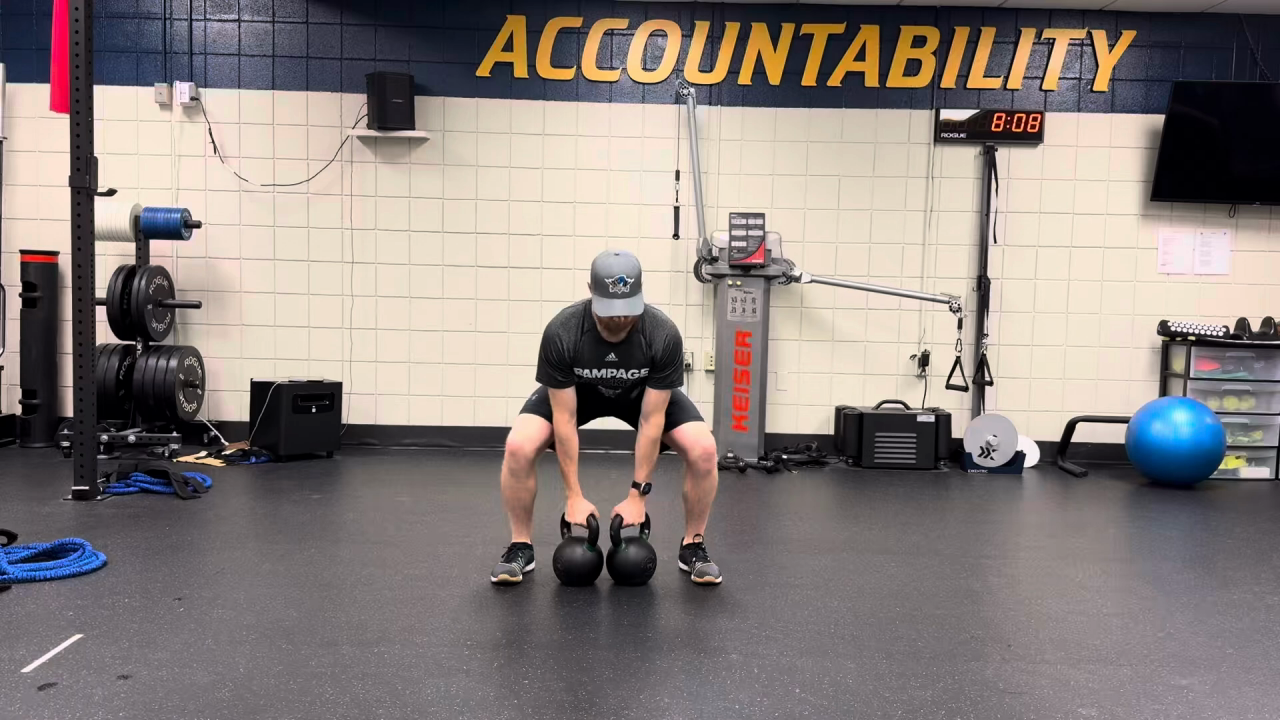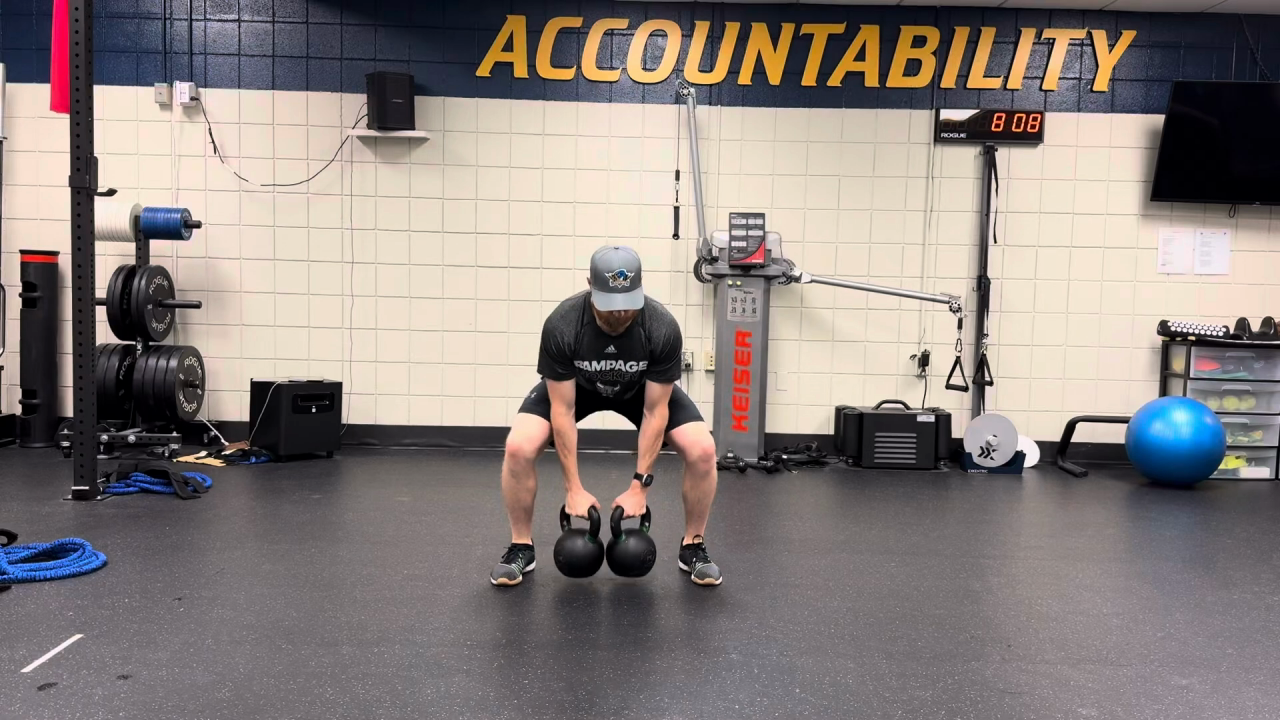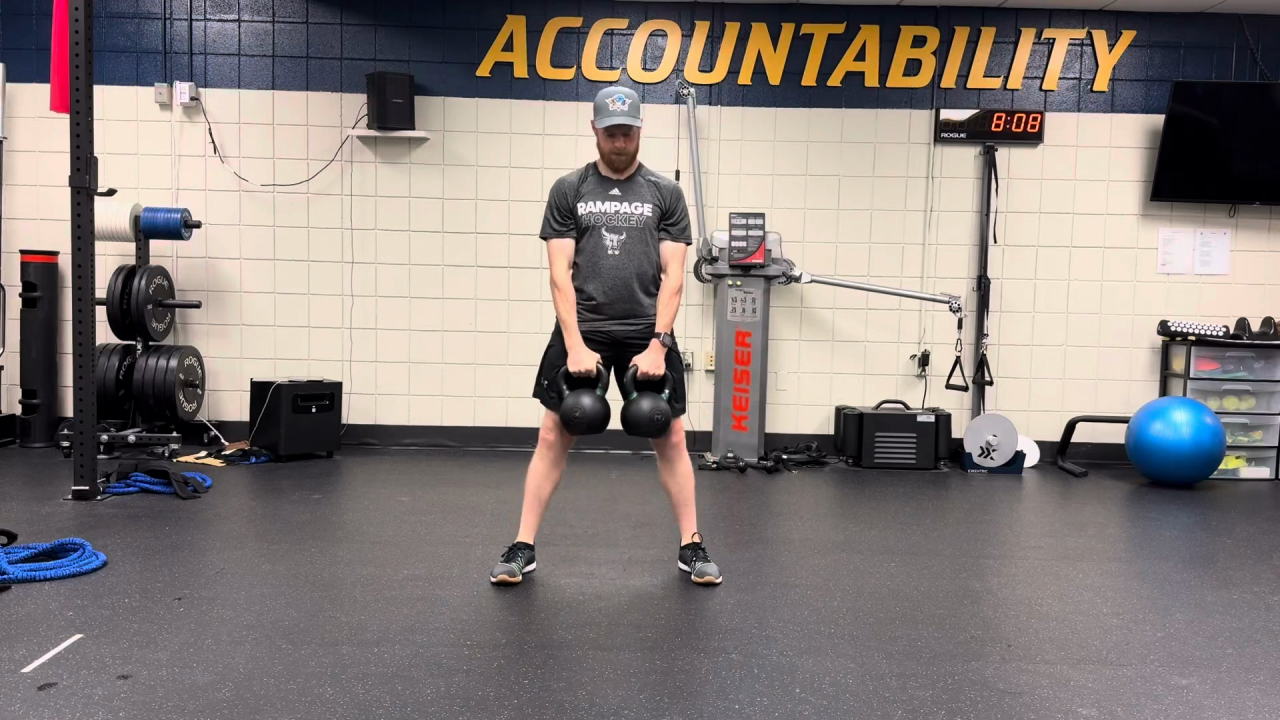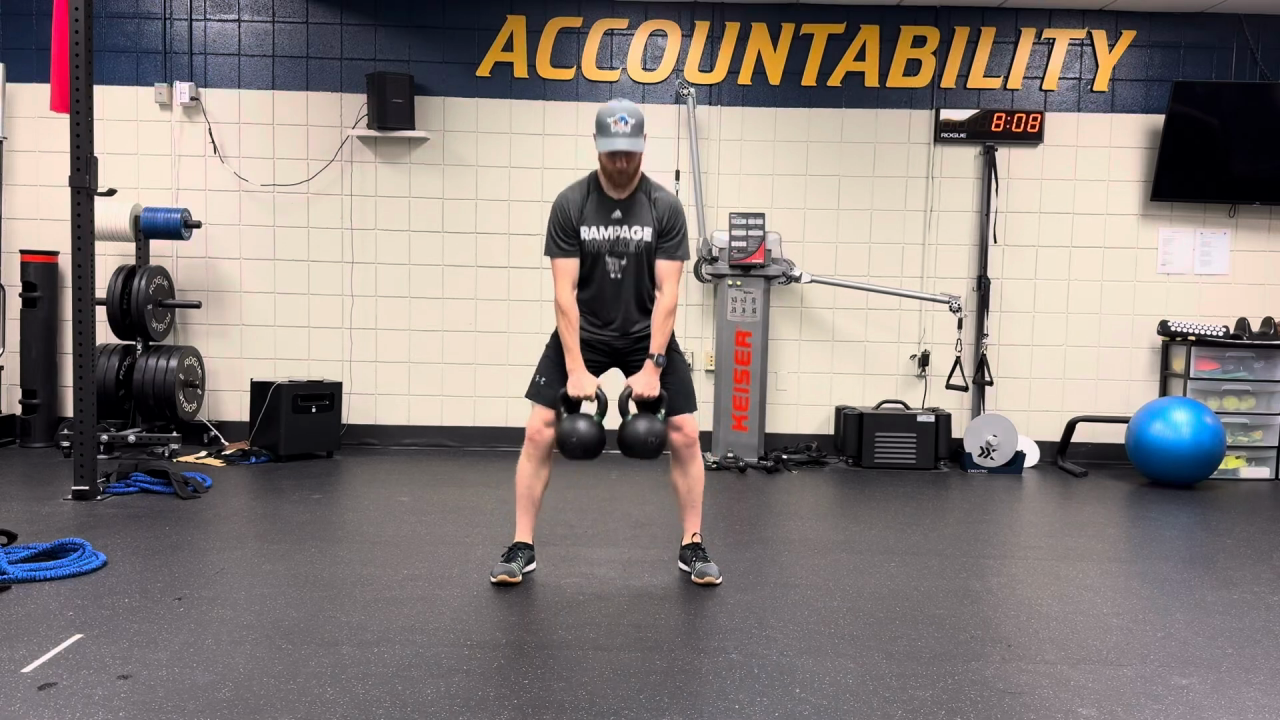
dt=0.7s
person 1, frame 1
left shoulder: (663, 334)
right shoulder: (561, 332)
left elbow: (652, 419)
right elbow: (564, 419)
left wrist: (637, 496)
right wrist: (574, 497)
left hip: (645, 393)
right hip: (574, 392)
left knee: (703, 448)
right knee: (518, 446)
left ankle: (693, 546)
right ankle: (520, 547)
person 1, frame 2
left shoulder: (663, 328)
right shoulder: (562, 325)
left elbow: (655, 411)
right elbow: (563, 411)
left wrist: (639, 487)
right wrist: (574, 490)
left hip: (642, 390)
right hip: (575, 387)
left knee: (702, 449)
right knee: (519, 447)
left ankle: (693, 547)
right ankle: (521, 548)
person 1, frame 3
left shoulder: (665, 192)
right shoulder: (568, 189)
left elbow: (673, 275)
right elbow: (561, 272)
left wrist: (659, 343)
right wrist: (574, 343)
left hip: (646, 333)
right hip: (582, 331)
left knee: (671, 440)
right knee: (552, 439)
left ankle: (691, 545)
right ankle: (523, 547)
person 1, frame 4
left shoulder: (666, 207)
right shoulder: (569, 205)
left elbow: (667, 293)
right elbow: (565, 292)
left wrist: (652, 365)
right wrist: (576, 368)
left hip: (646, 334)
right hip: (583, 332)
left knee: (685, 435)
right knee: (539, 432)
left ankle: (692, 547)
right ankle: (521, 547)
